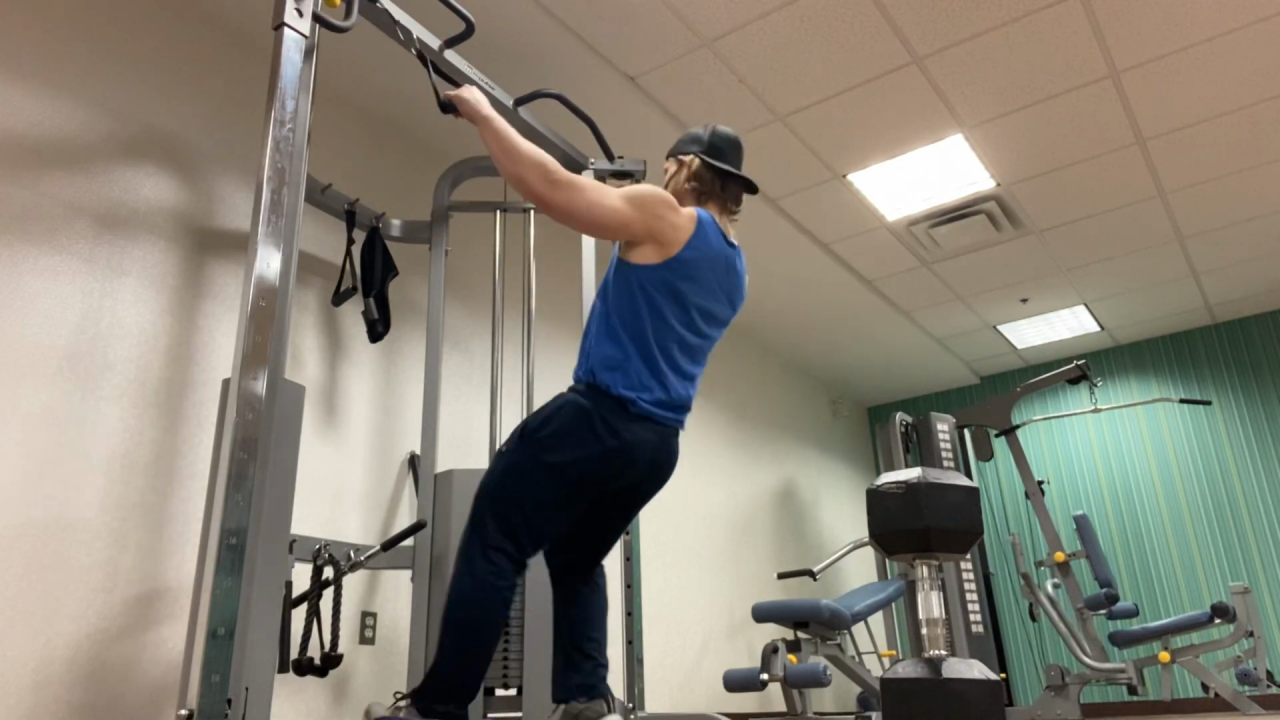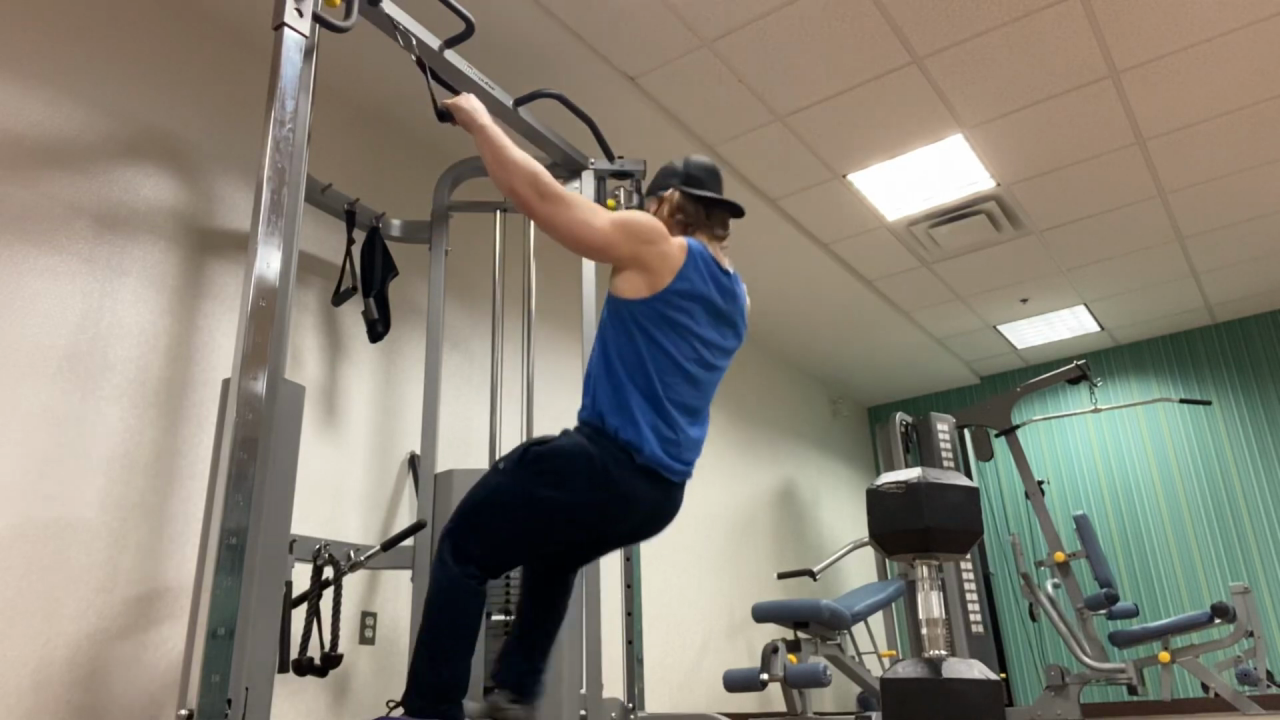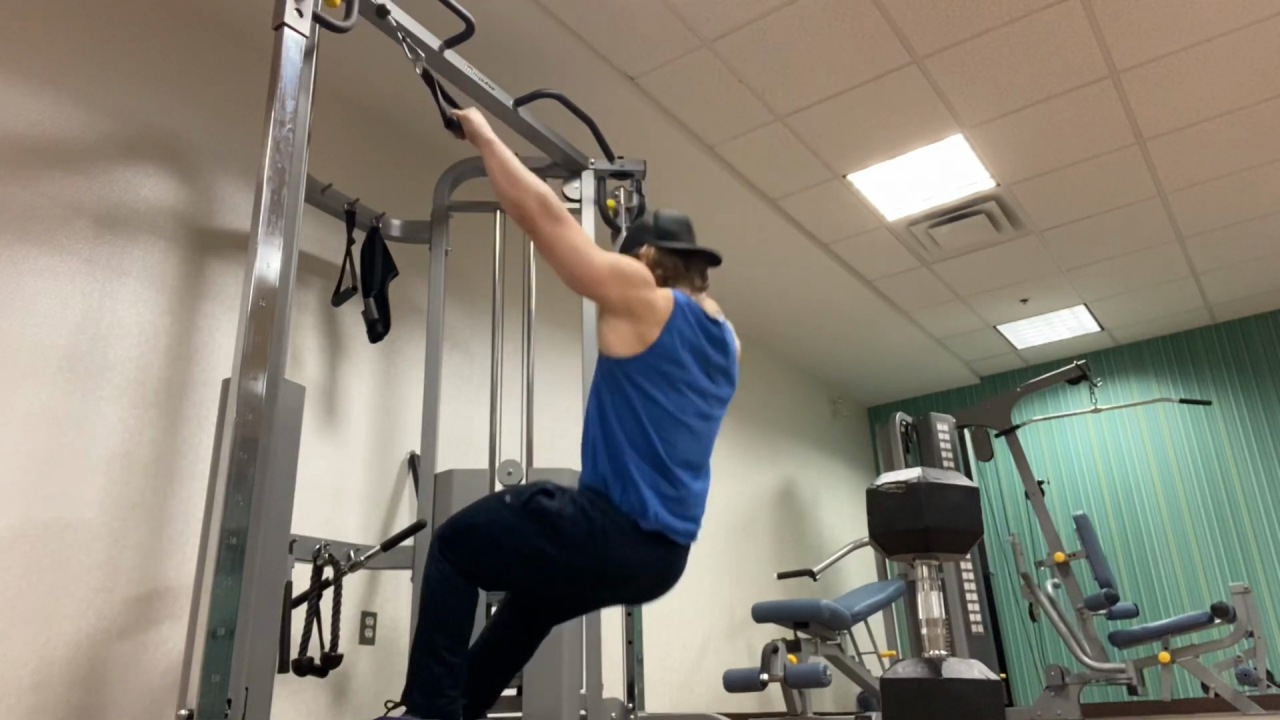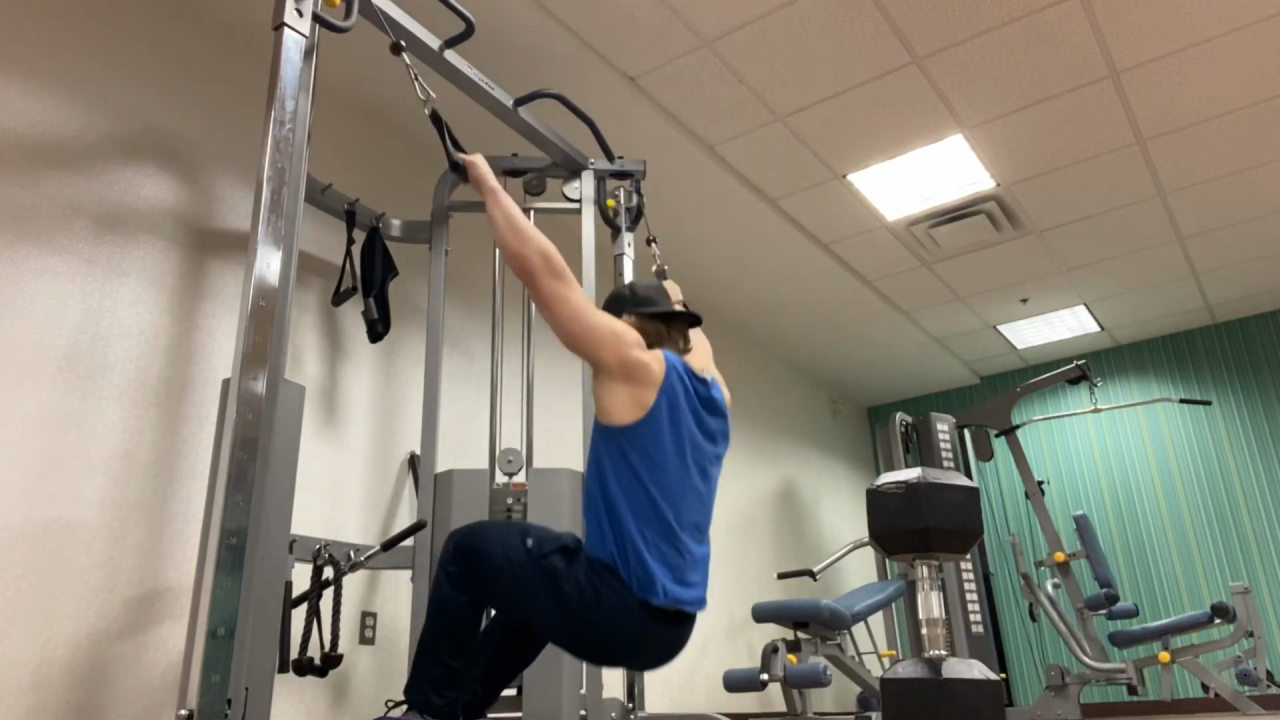
dt=0.2s
person 1, frame 1
left shoulder: (664, 218)
right shoulder: (735, 266)
left elbow: (547, 186)
left wrist: (482, 112)
left hip: (599, 420)
right hip: (656, 447)
left knee: (490, 549)
right knee: (574, 555)
person 1, frame 2
left shoulder: (654, 249)
right shoulder: (736, 294)
left elbow: (540, 196)
left wrist: (478, 120)
left hip: (607, 464)
right hip: (660, 493)
left knee: (464, 550)
right knee: (551, 549)
person 1, frame 3
left shoulder: (641, 302)
right shoulder: (724, 338)
left elbow: (543, 215)
left wrist: (484, 135)
right wrist: (681, 258)
left hip: (614, 530)
right hip: (664, 558)
left knee: (457, 545)
right knee: (539, 579)
person 1, frame 4
left shoulder: (637, 367)
right shoulder: (711, 389)
left elbow: (543, 270)
right elbow: (694, 344)
left wrist: (488, 184)
right wrist: (675, 304)
left hip: (622, 608)
right hip: (668, 620)
left knee: (470, 549)
right knee: (535, 581)
